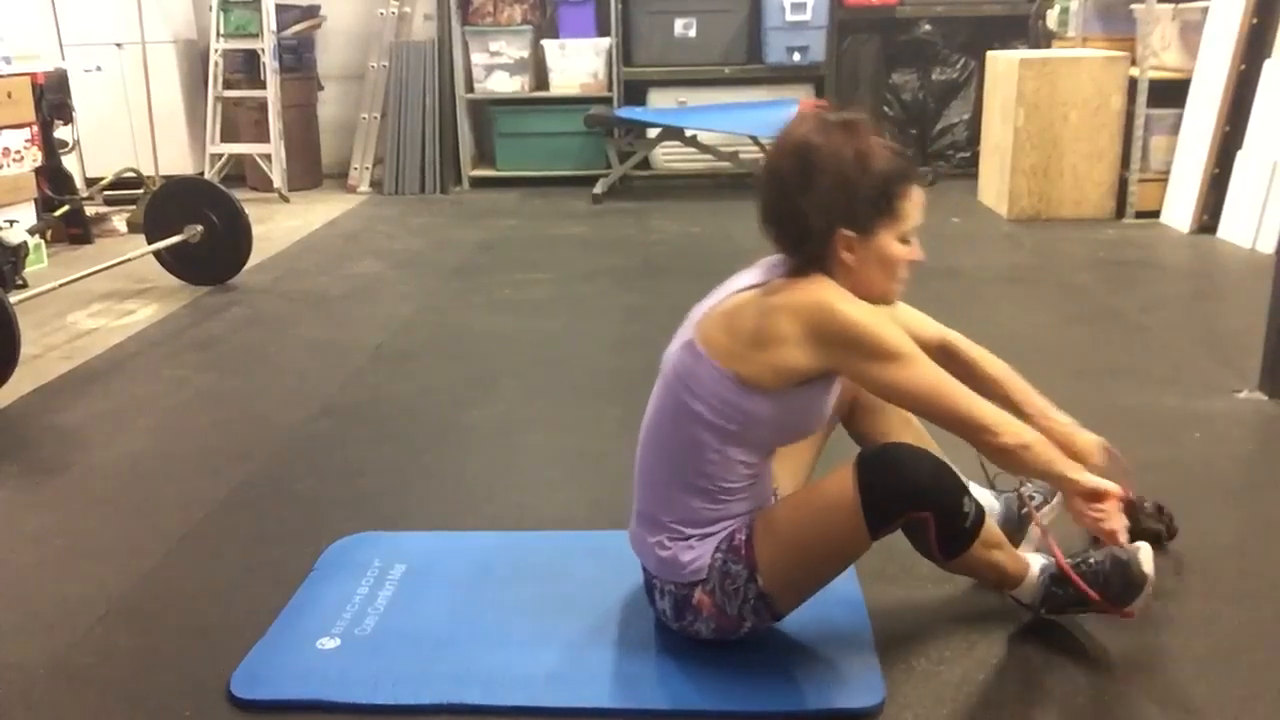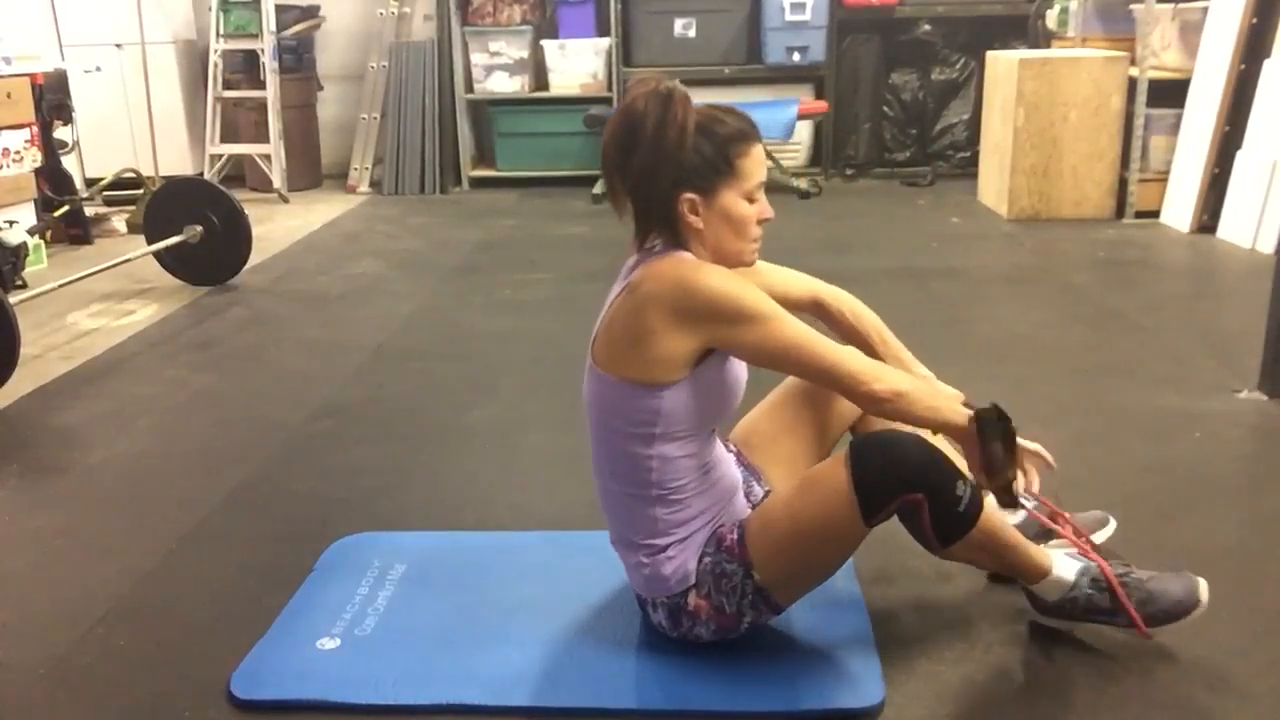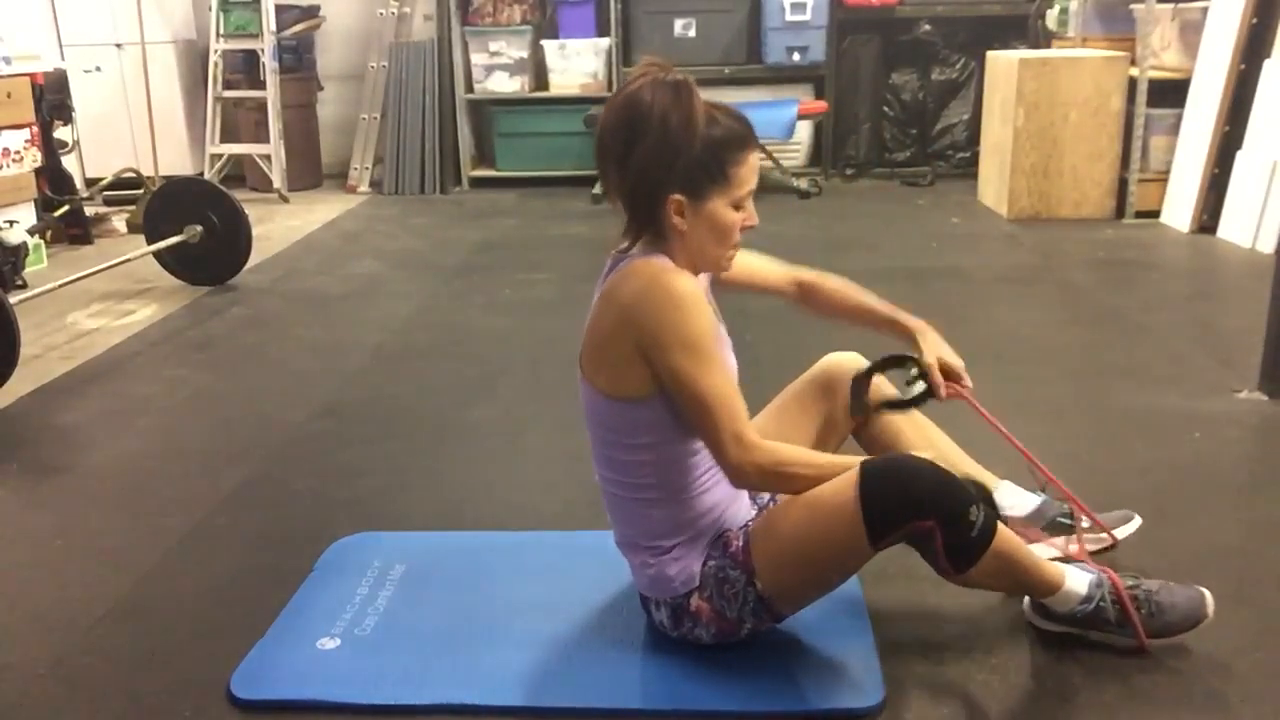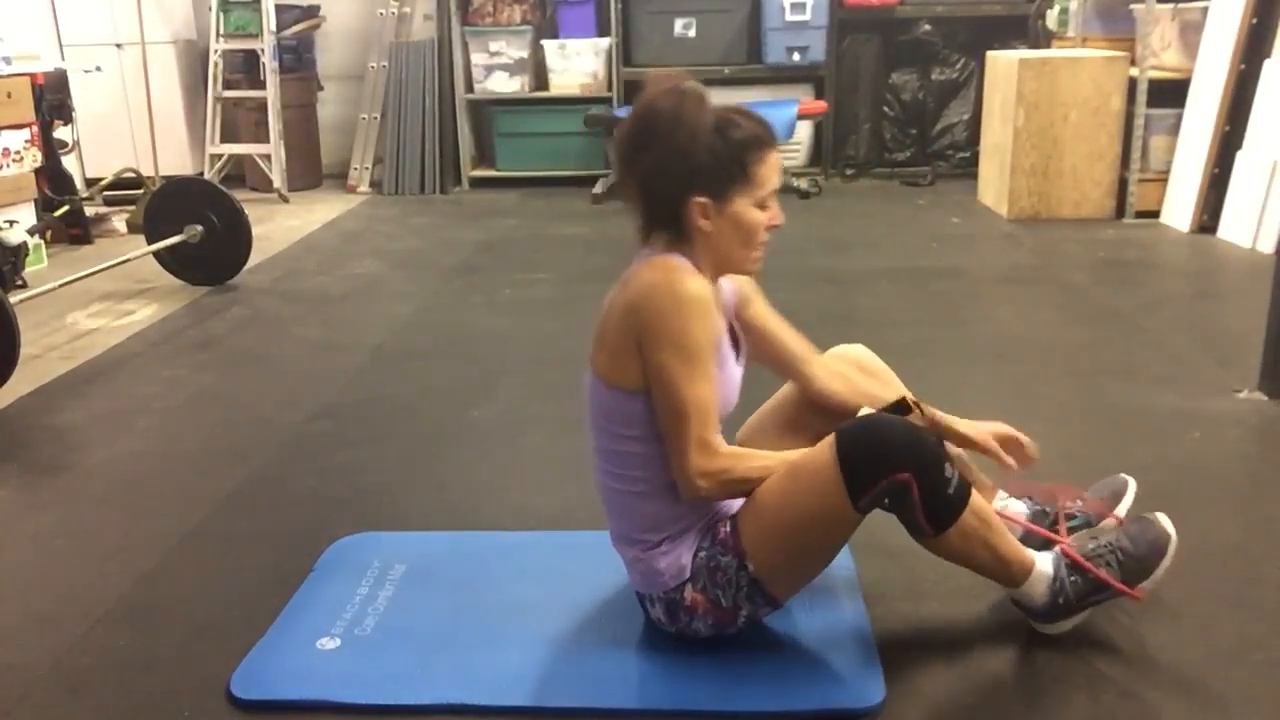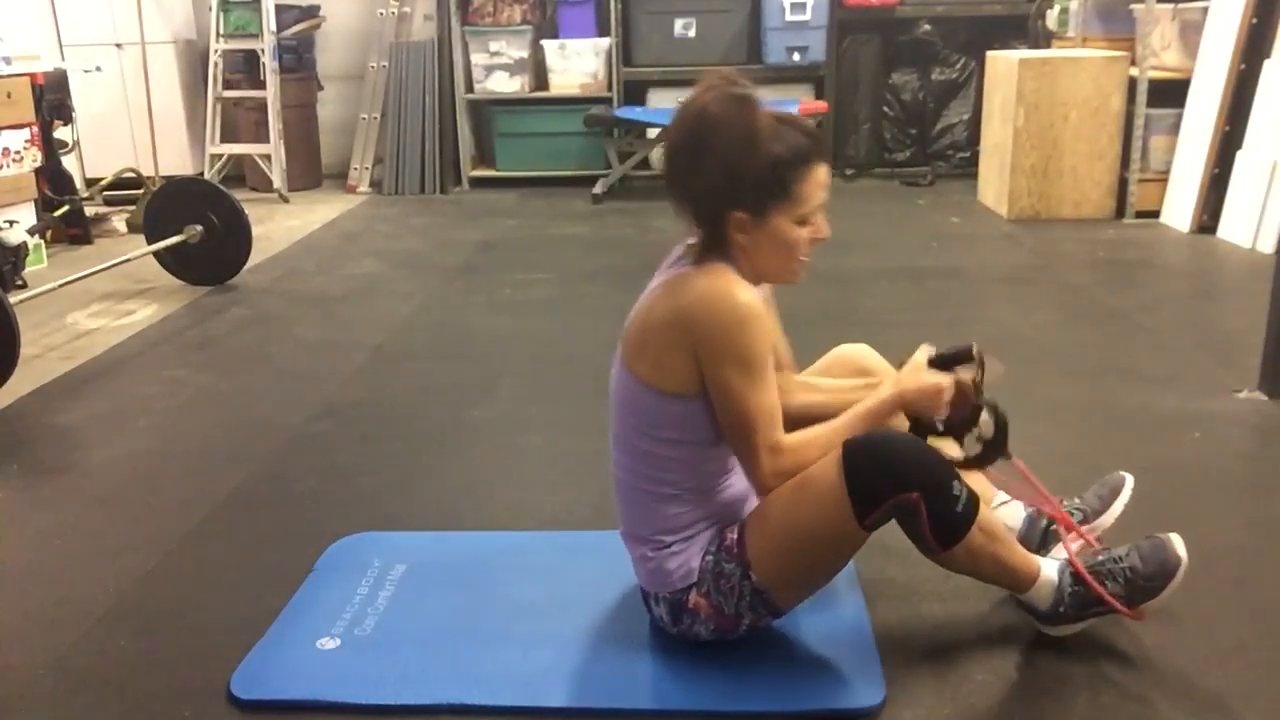
dt=0.7s
person 1, frame 1
left shoulder: (805, 278)
right shoulder: (823, 311)
left elbow: (949, 348)
right elbow: (995, 434)
left wrist: (1062, 428)
right wrist: (1076, 482)
left hip: (716, 525)
right hip: (703, 584)
right knee: (906, 476)
left ankle: (981, 514)
right ankle: (1036, 584)
person 1, frame 2
left shoulder: (682, 262)
right shoulder: (689, 289)
left elbow: (825, 299)
right elbow: (872, 387)
left wrist: (929, 389)
right wrist: (973, 424)
left hip: (714, 507)
right hip: (696, 586)
left knee: (851, 376)
right knee: (900, 462)
left ankle: (1007, 522)
right ankle: (1061, 586)
person 1, frame 3
left shoulder: (664, 259)
right shoulder: (663, 291)
left elbow: (798, 284)
right elbow: (746, 458)
left wrist: (911, 328)
right wrist: (882, 469)
left hip: (714, 524)
right hip: (700, 587)
left knee: (848, 376)
right knee: (912, 490)
left ankle: (1019, 517)
right ankle: (1075, 598)
person 1, frame 4
left shoulder: (709, 277)
right shoulder: (675, 291)
left elbow: (820, 375)
right elbow: (700, 469)
left wrist: (953, 429)
right wrist: (841, 458)
left hip: (707, 532)
right hip: (693, 583)
left knee: (854, 362)
right knee: (883, 450)
left ankle: (1012, 522)
right ankle: (1046, 587)
person 1, frame 5
left shoulder: (710, 269)
right shoulder: (724, 302)
left elbow: (781, 393)
right elbow: (770, 464)
left wrist: (896, 390)
right wrist: (890, 401)
left hip: (712, 525)
right hip: (699, 585)
left knee: (858, 365)
right knee: (892, 464)
left ankle: (1015, 525)
right ankle: (1051, 592)
